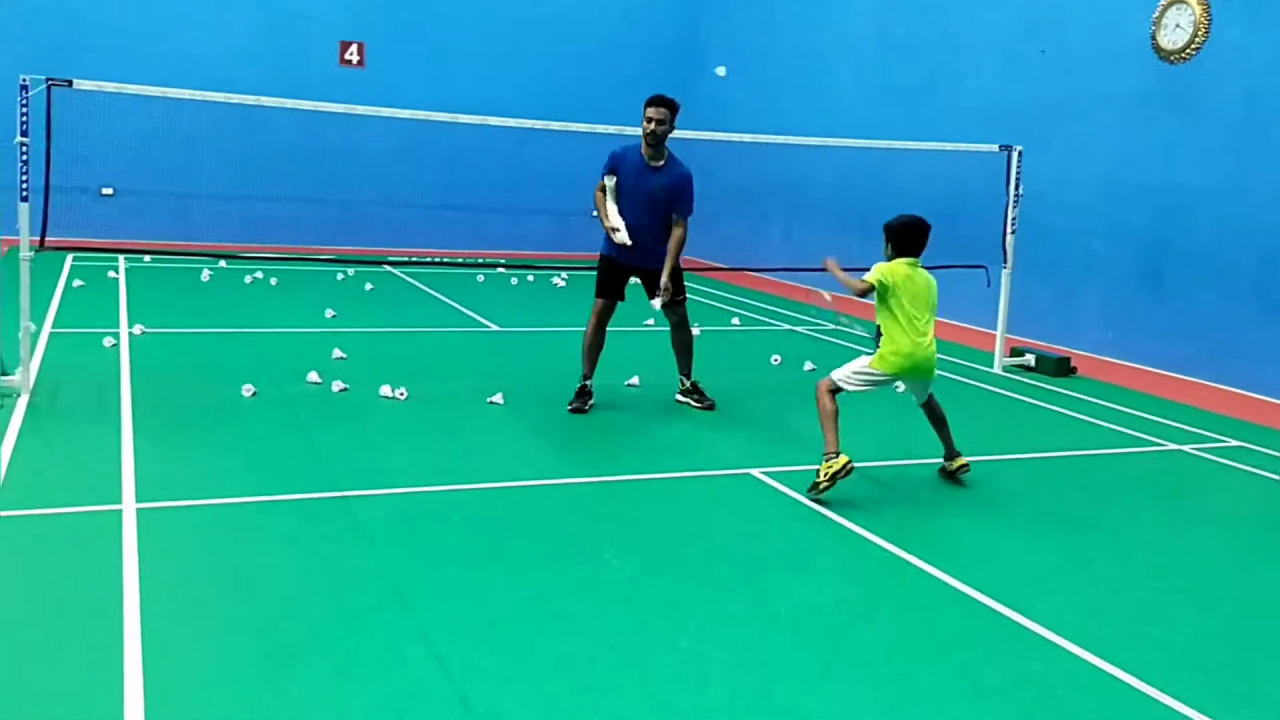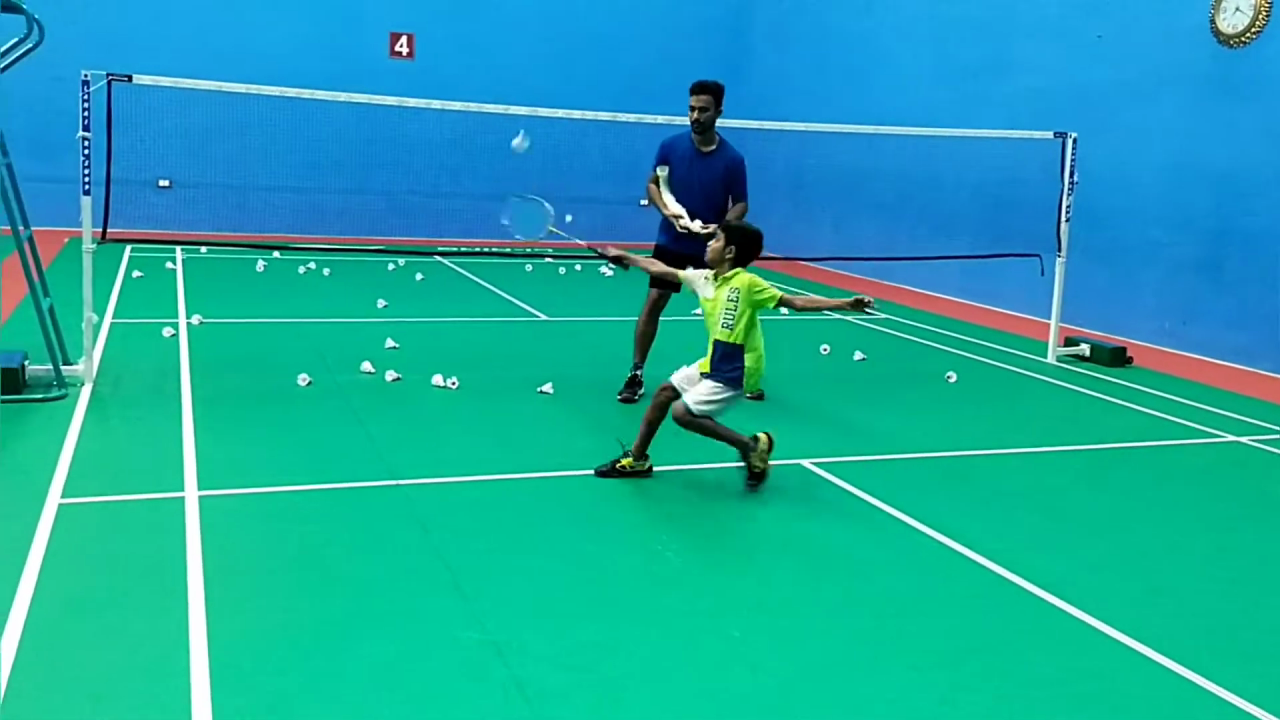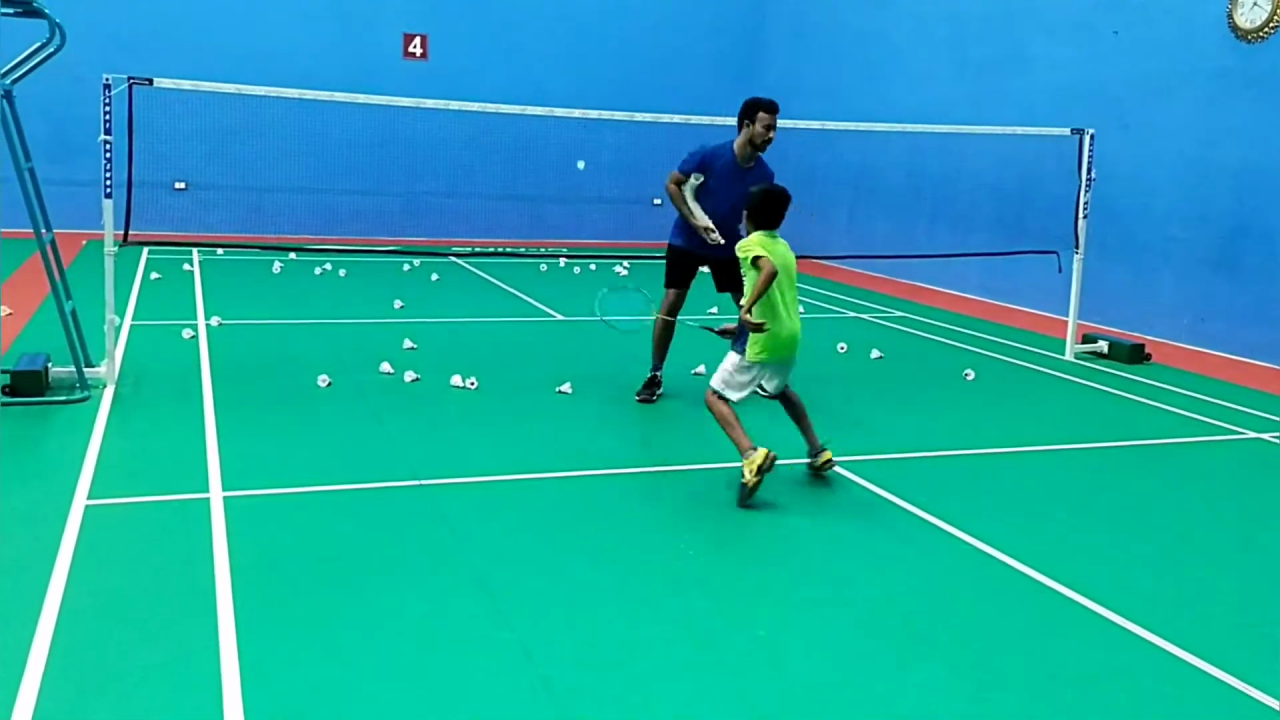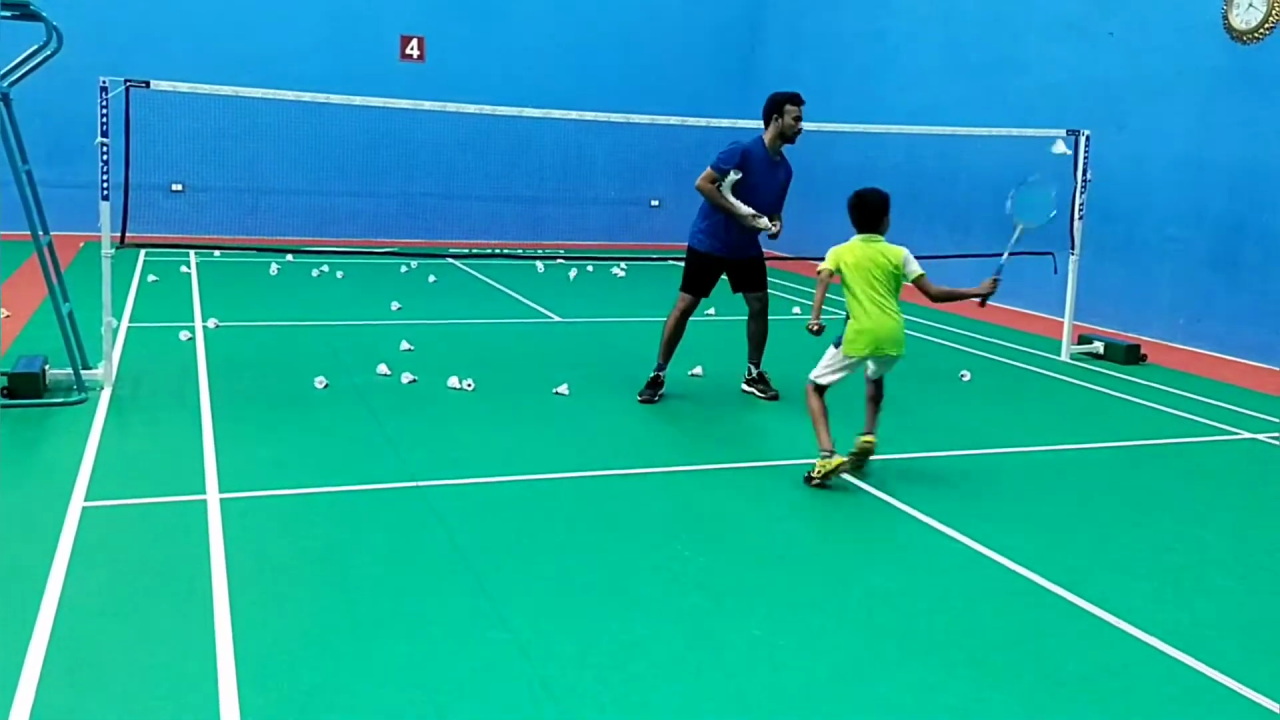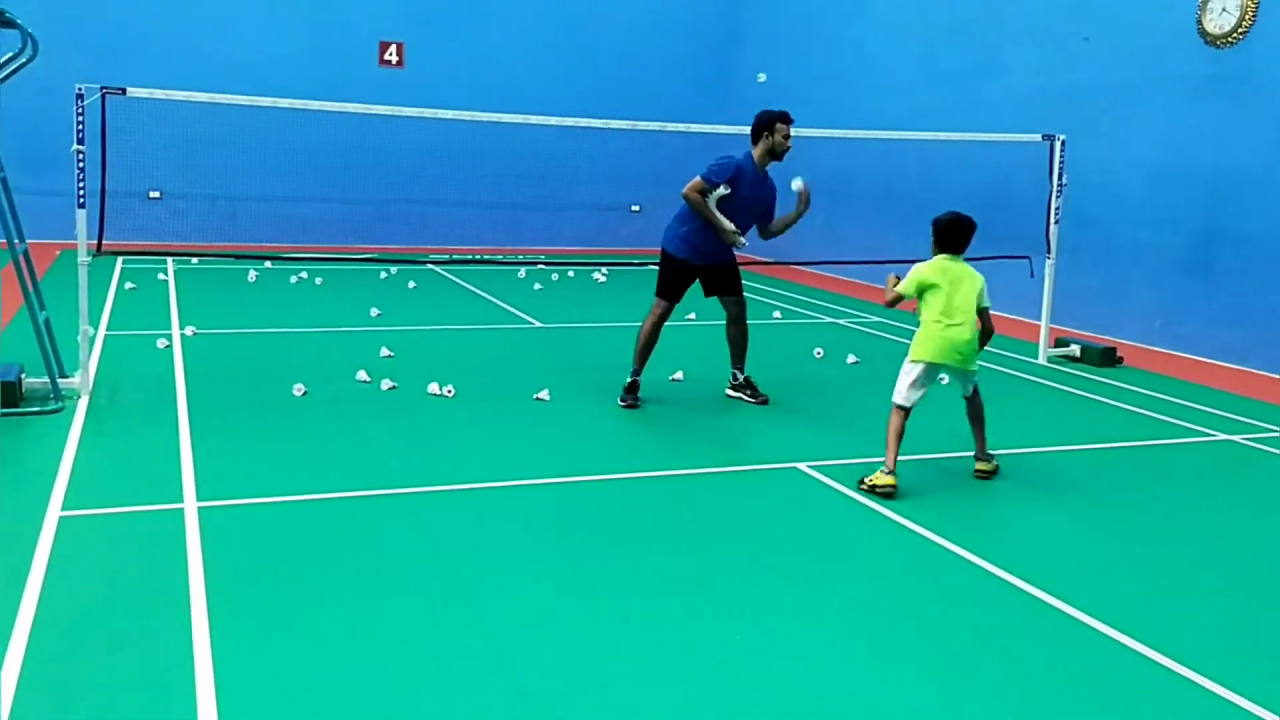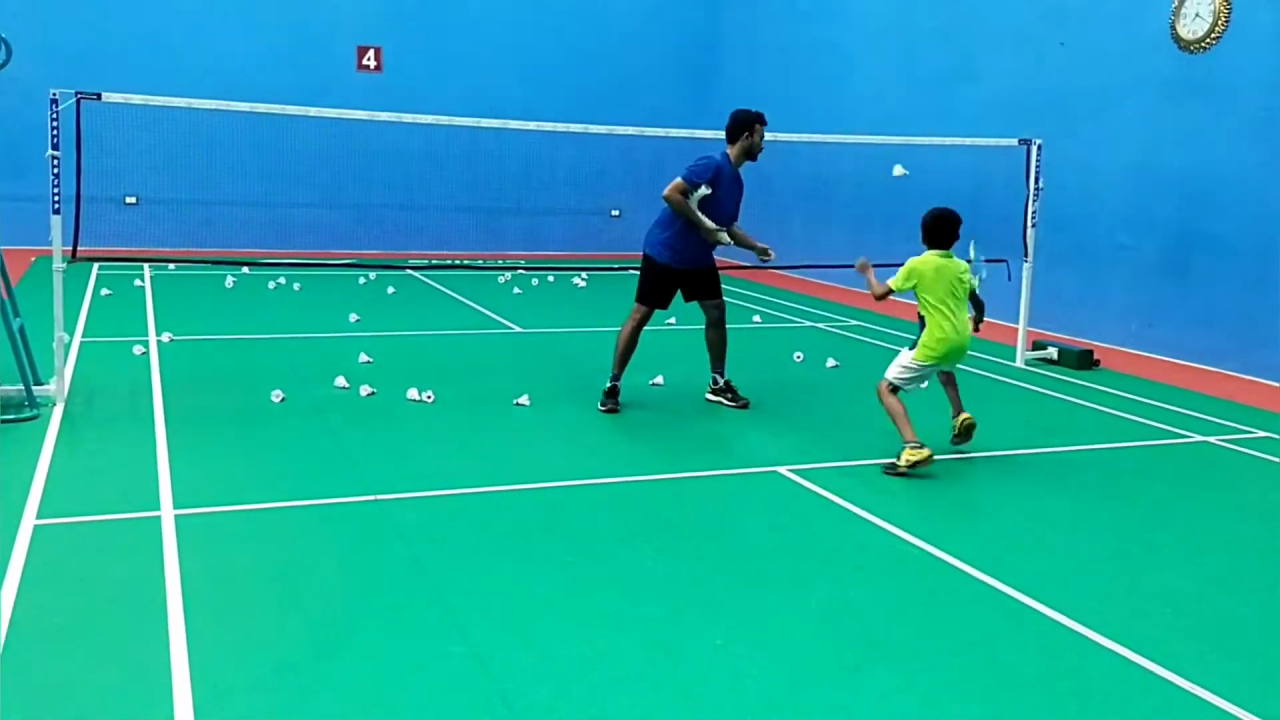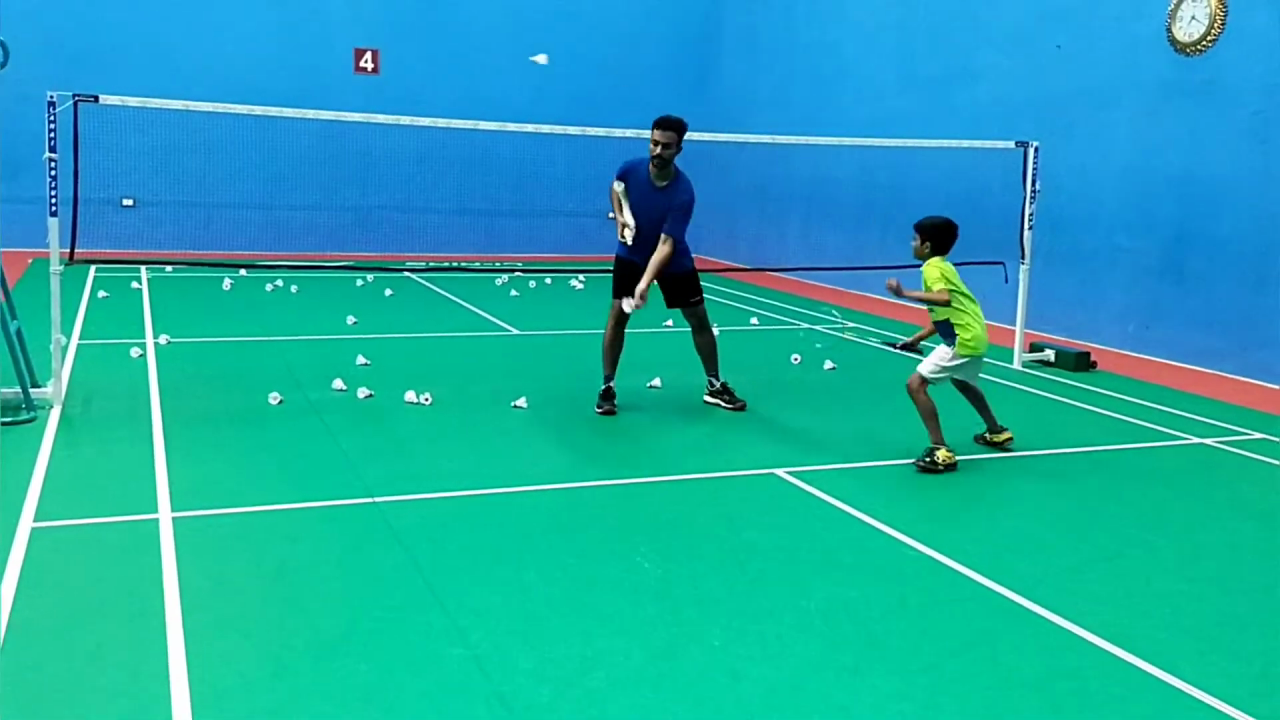
dt=0.7s
person 1, frame 1
left shoulder: (680, 175)
right shoulder: (619, 157)
left elbow: (679, 227)
right elbow: (601, 192)
left wrist: (667, 273)
right wrist: (607, 222)
left hip: (658, 257)
right hip: (617, 251)
left knee: (679, 318)
right knee: (600, 313)
left ankle: (686, 385)
right ankle: (585, 386)
person 1, frame 2
left shoulder: (732, 158)
right shoulder: (670, 146)
left elbow: (740, 205)
right elbow: (652, 184)
right wrist: (666, 211)
right hip: (672, 242)
right knee: (653, 303)
right ankle: (636, 375)
person 1, frame 3
left shoulder: (763, 175)
right shoulder: (706, 155)
right elbow: (672, 184)
right wrist: (694, 221)
left hip: (728, 246)
right hip: (687, 240)
right knee: (671, 303)
right ankle: (655, 375)
person 1, frame 4
left shoulder: (784, 168)
right shoulder: (742, 151)
right elbow: (702, 183)
left wrist: (776, 225)
right wrist: (739, 213)
left hip: (747, 248)
right hip: (708, 242)
left knee: (759, 306)
right knee: (685, 306)
left ankle: (753, 374)
right ankle: (658, 375)
person 1, frame 5
left shoulder: (767, 185)
right shoulder: (733, 166)
left elbow: (767, 231)
right elbow: (689, 192)
left wrist: (800, 209)
right wrist: (720, 227)
left hip: (720, 255)
right hip: (682, 248)
left knee: (737, 310)
right knee: (660, 312)
left ankle: (738, 380)
right ankle: (634, 380)
person 1, frame 6
left shoulder: (736, 181)
right shoulder: (711, 165)
left elbow: (728, 225)
right elbow: (670, 194)
left wrist: (754, 245)
right wrist: (703, 225)
left hip: (700, 258)
right hip: (665, 253)
left knee: (717, 314)
right knee: (640, 316)
left ankle: (718, 384)
right ankle: (613, 385)
person 1, frame 7
left shoulder: (683, 193)
right shoulder: (632, 168)
left elbow: (667, 245)
right elbow: (616, 187)
left wrist: (645, 284)
right wrist: (620, 217)
left hip: (672, 259)
right hip: (632, 253)
left knee: (699, 319)
right knee: (617, 316)
left ankle: (714, 386)
right ankle: (607, 387)
person 2, frame 1
left shoulder: (885, 270)
right shoulder: (928, 279)
left elbow: (861, 289)
left wrist: (835, 270)
left hip: (893, 356)
right hip: (925, 356)
left knee: (825, 388)
right knee: (926, 399)
left ankle: (833, 459)
right ankle: (953, 458)
person 2, frame 2
left shoulder: (749, 284)
right shoulder: (704, 278)
left elbow: (794, 301)
right elbow: (665, 271)
left wrist: (845, 304)
right wrist: (624, 257)
left hip: (735, 371)
right hip: (716, 364)
left knee: (682, 414)
right knee: (664, 393)
left ankle: (750, 445)
right ankle: (636, 459)
person 2, frame 3
left shoulder: (749, 245)
right shoulder: (783, 248)
left elbow: (770, 270)
left wrist: (746, 308)
right wrist: (740, 326)
left hip: (763, 337)
right hip: (789, 335)
left knee: (715, 397)
right knee: (780, 389)
left ankle: (752, 454)
right ankle: (817, 452)
person 2, frame 4
left shoulder: (839, 253)
right shoulder: (899, 254)
left elbow: (823, 280)
right elbow: (934, 294)
left wrist: (815, 315)
right wrist: (981, 291)
left hip: (858, 336)
right hip: (892, 336)
left knee: (815, 388)
right knee: (875, 378)
left ankle: (827, 456)
right ankle: (868, 436)
person 2, frame 5
left shoulder: (924, 269)
right shoulder: (976, 277)
left elbow: (890, 300)
right elbow: (988, 328)
left wrist: (891, 282)
right wrist: (974, 350)
left hip: (928, 348)
right hip: (964, 348)
left knee: (900, 408)
right knee: (972, 395)
left ankle: (887, 472)
right ankle: (983, 459)
person 2, frame 6
left shoulder: (917, 265)
right shoulder: (962, 268)
left elbow: (880, 294)
right elbow: (978, 303)
left wrist: (867, 272)
right wrist: (977, 322)
left hip: (931, 344)
right hip: (959, 340)
left knee: (887, 388)
right knee: (943, 369)
left ankle: (915, 448)
right ankle: (961, 416)
person 2, frame 7
left shoulder: (932, 269)
right shoulder: (943, 267)
left elbow: (944, 299)
left wrist: (905, 294)
right wrist: (917, 338)
left hip: (965, 341)
right hip: (974, 337)
left knee: (916, 384)
right knee: (961, 381)
left ankle: (941, 451)
right ankle: (997, 432)
